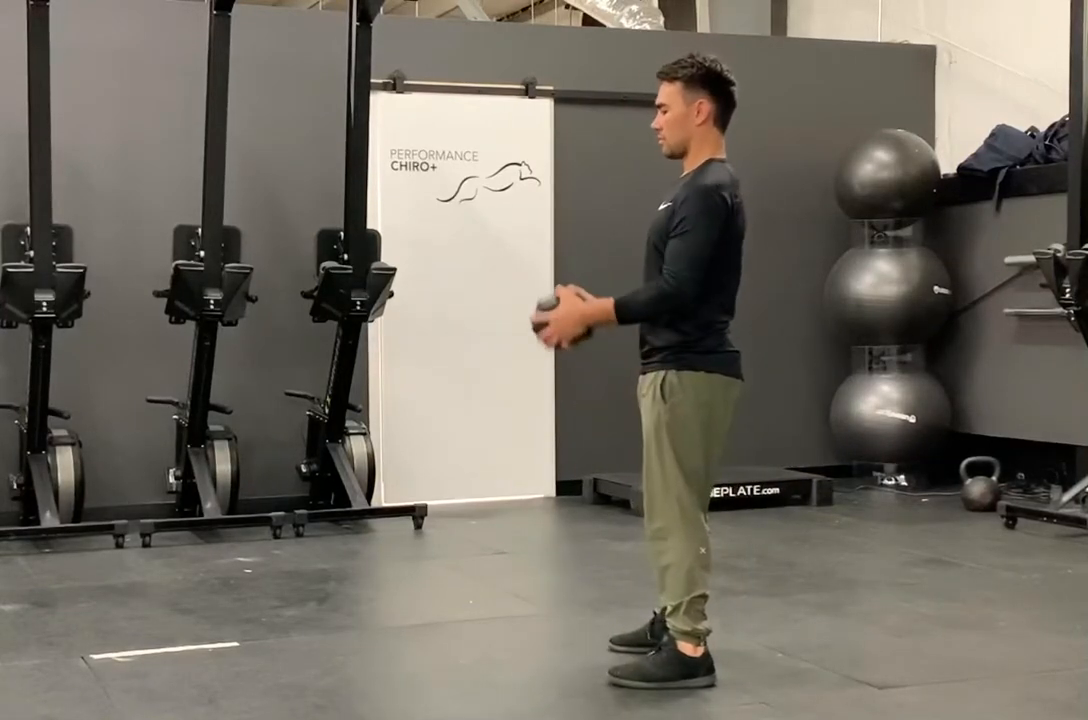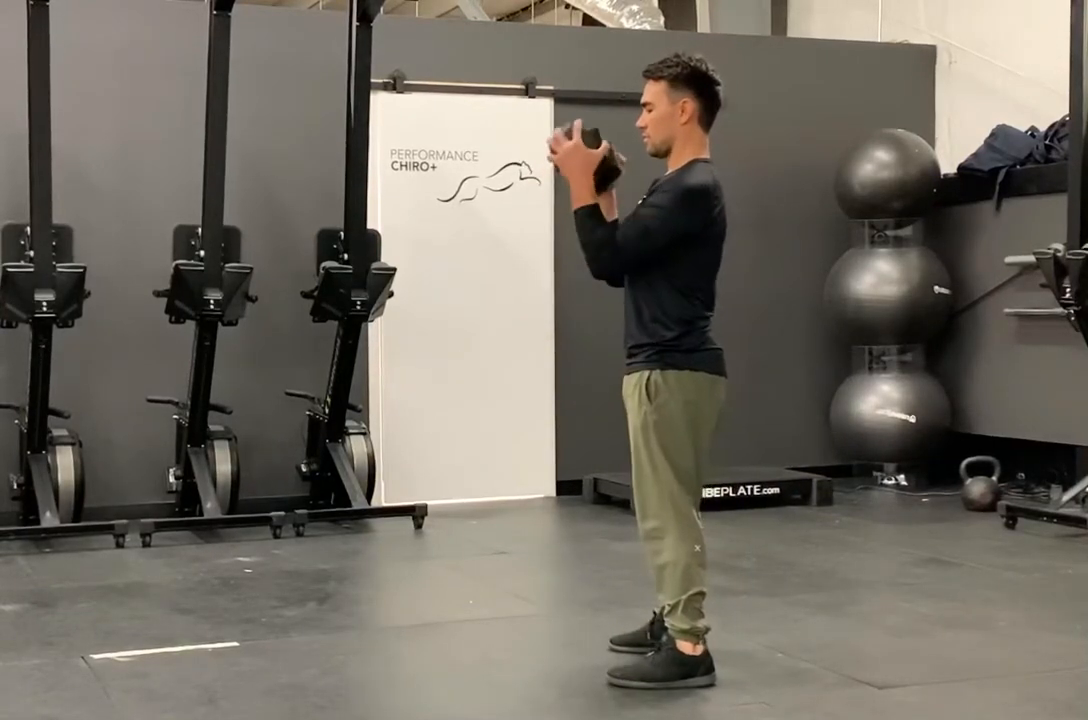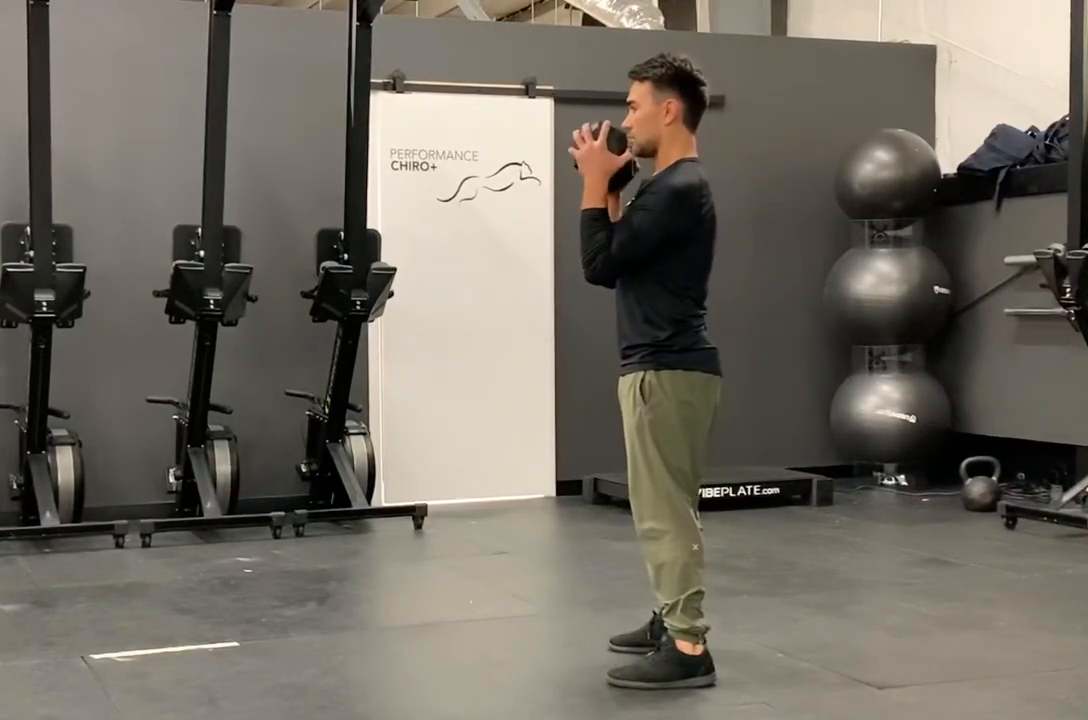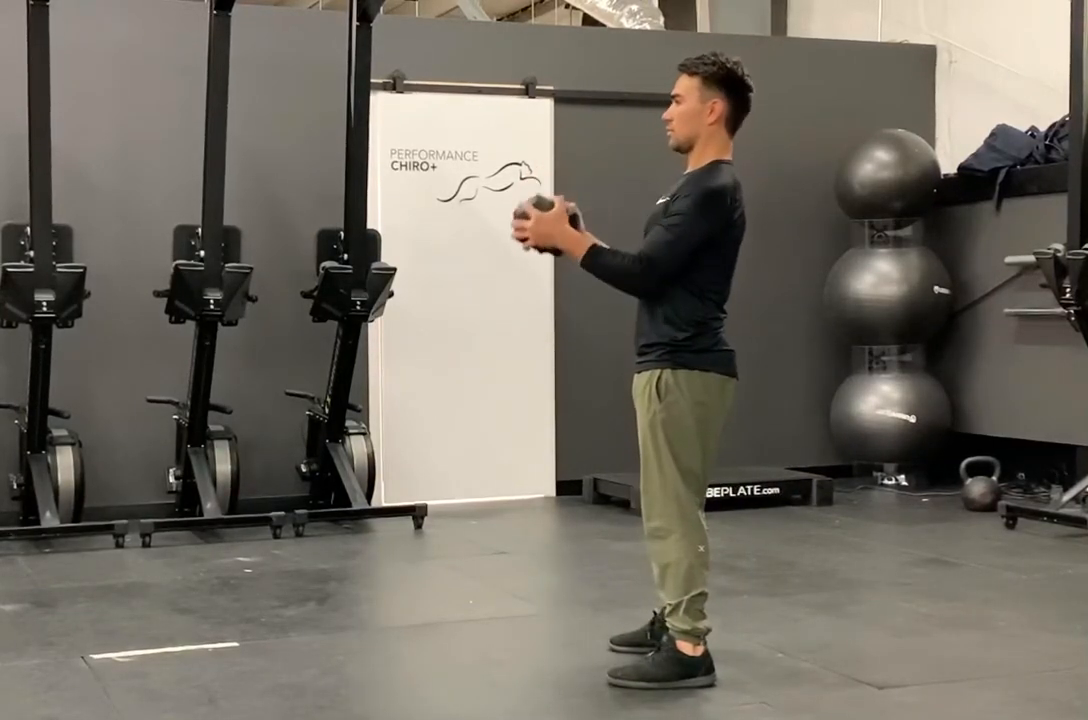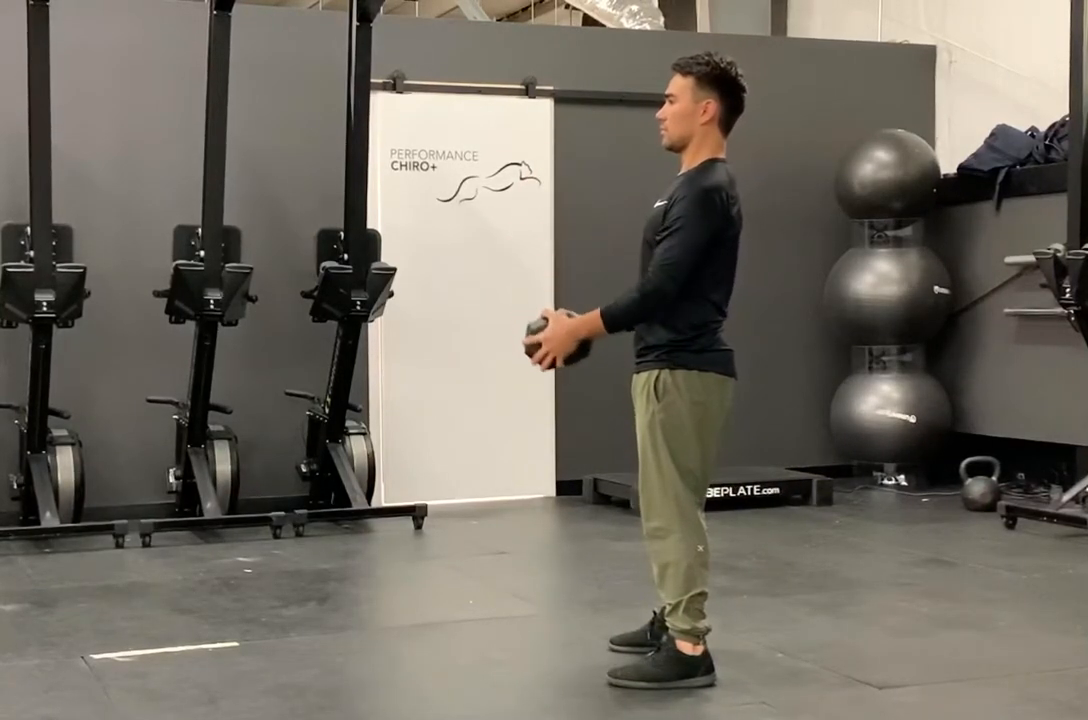
dt=0.5s
person 1, frame 1
left shoulder: (708, 191)
right shoulder: (698, 188)
left elbow: (676, 292)
left wrist: (590, 314)
right wrist: (596, 305)
left hip: (689, 372)
right hip: (678, 367)
left knee: (676, 511)
right knee: (669, 508)
left ankle: (688, 650)
right ankle: (674, 620)
person 1, frame 2
left shoulder: (691, 188)
right shoulder: (678, 184)
left elbow: (607, 261)
right elbow: (624, 258)
left wrist: (579, 182)
right wrist: (599, 188)
left hip: (673, 370)
right hip: (664, 365)
left knee: (669, 510)
right knee: (663, 506)
left ankle: (687, 649)
right ankle: (673, 620)
person 1, frame 3
left shoulder: (679, 189)
right shoulder: (668, 185)
left elbow: (600, 266)
right elbow: (619, 257)
left wrist: (595, 183)
right wrist: (603, 186)
left hip: (667, 369)
right hip: (660, 364)
left knee: (665, 510)
right knee: (661, 506)
left ankle: (687, 649)
right ankle: (672, 620)
person 1, frame 4
left shoulder: (711, 189)
right shoulder: (698, 185)
left elbow: (645, 274)
right elbow: (653, 271)
left wrist: (565, 241)
right wrist: (575, 235)
left hip: (682, 369)
right hip: (671, 363)
left knee: (674, 509)
right knee: (668, 505)
left ankle: (687, 649)
right ankle: (674, 620)
person 1, frame 5
left shoulder: (706, 190)
right shoulder: (693, 186)
left elbow: (660, 290)
left wrist: (579, 329)
right wrist: (584, 320)
left hip: (681, 370)
right hip: (672, 365)
left knee: (672, 509)
right knee: (667, 506)
left ankle: (687, 648)
right ankle: (673, 621)
